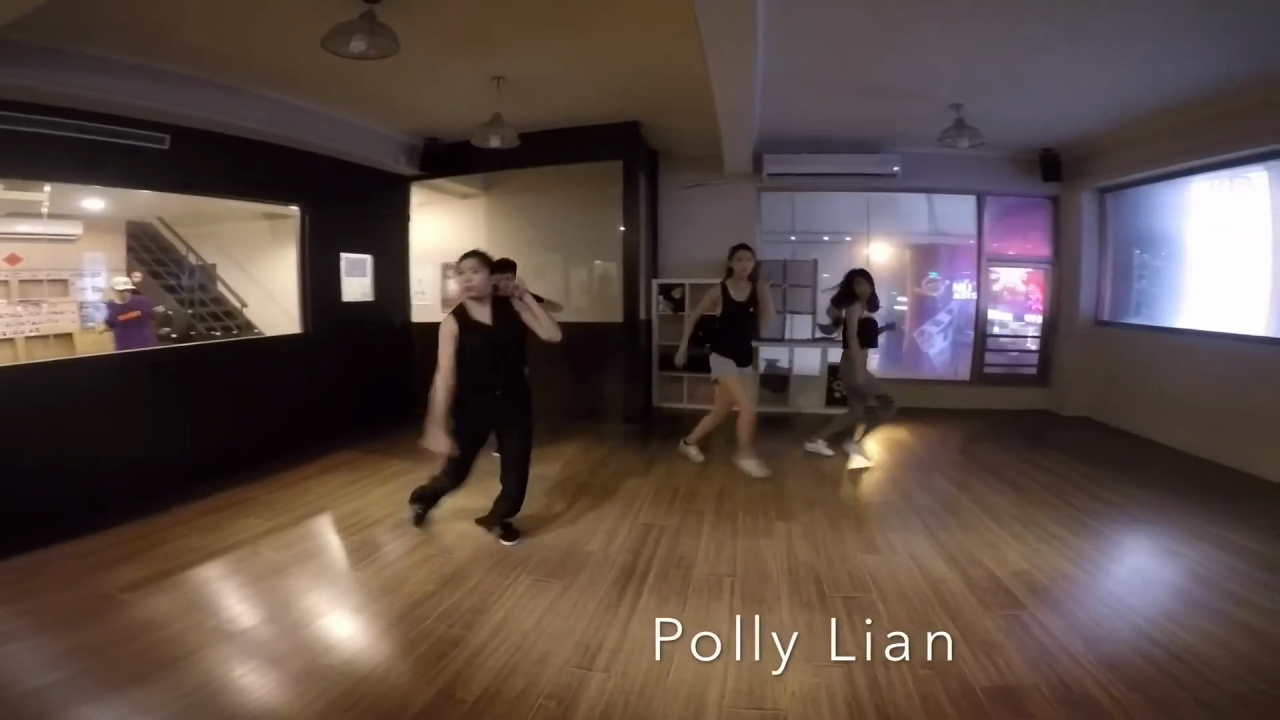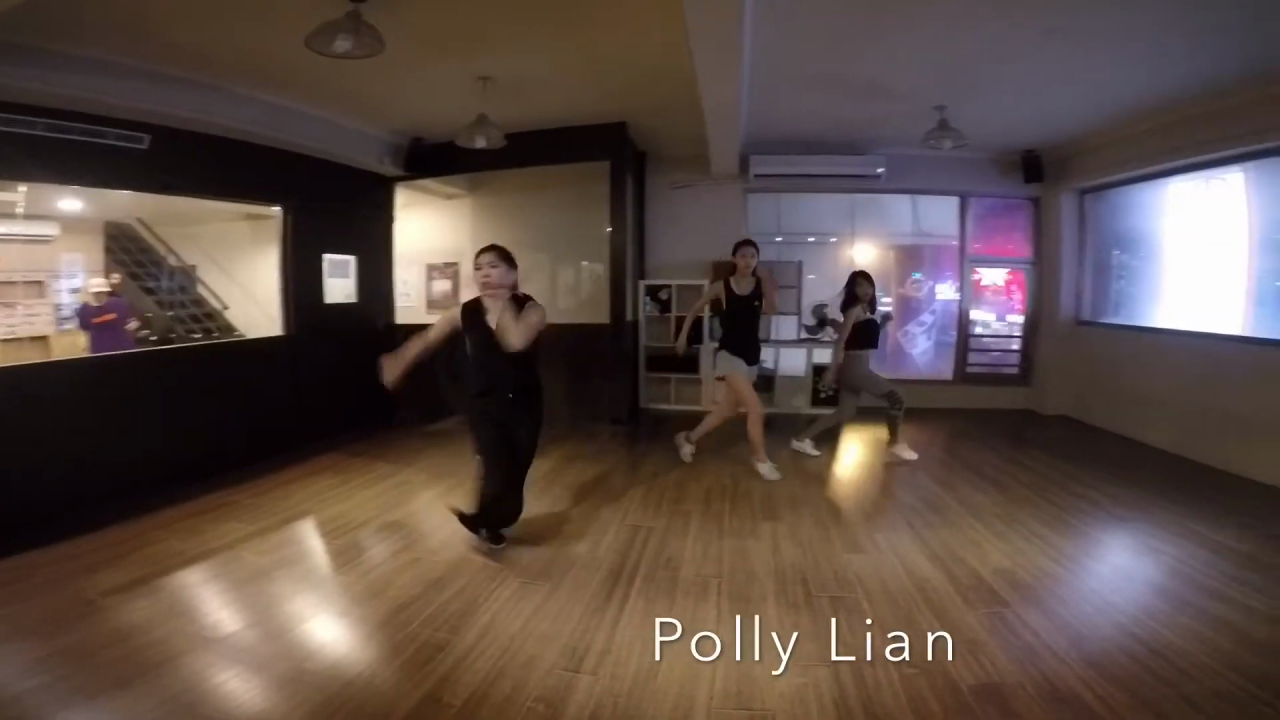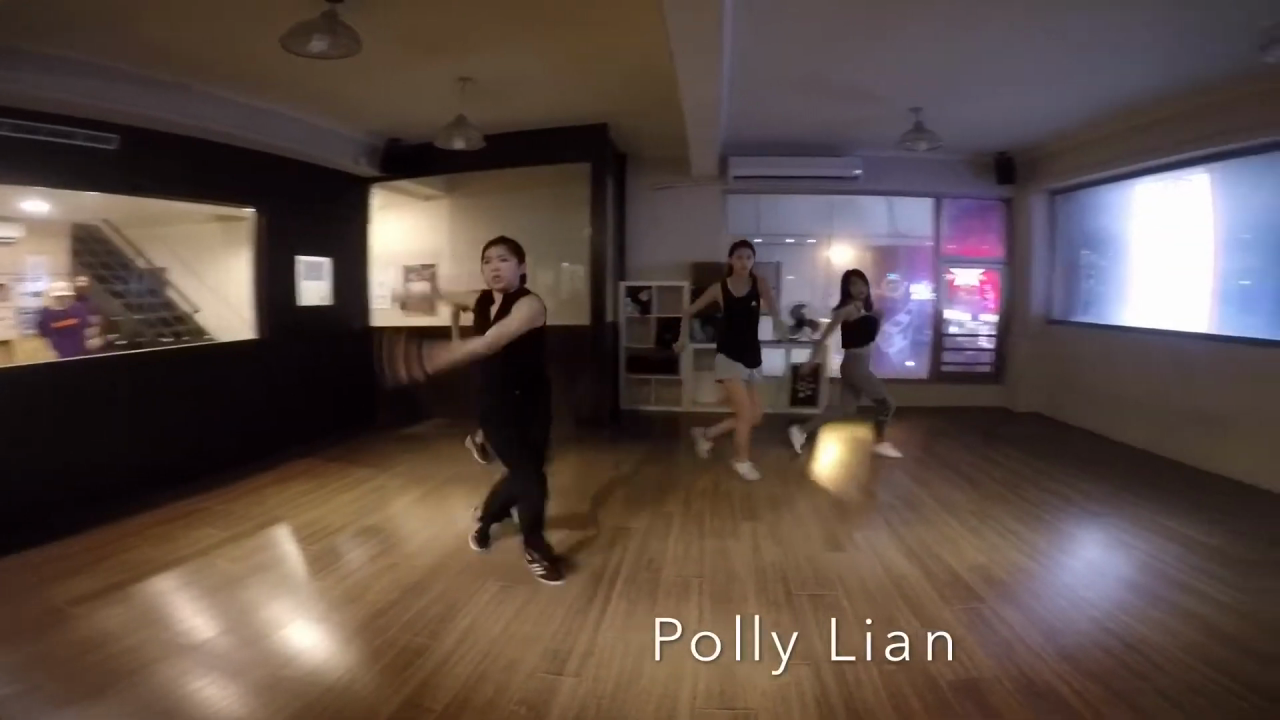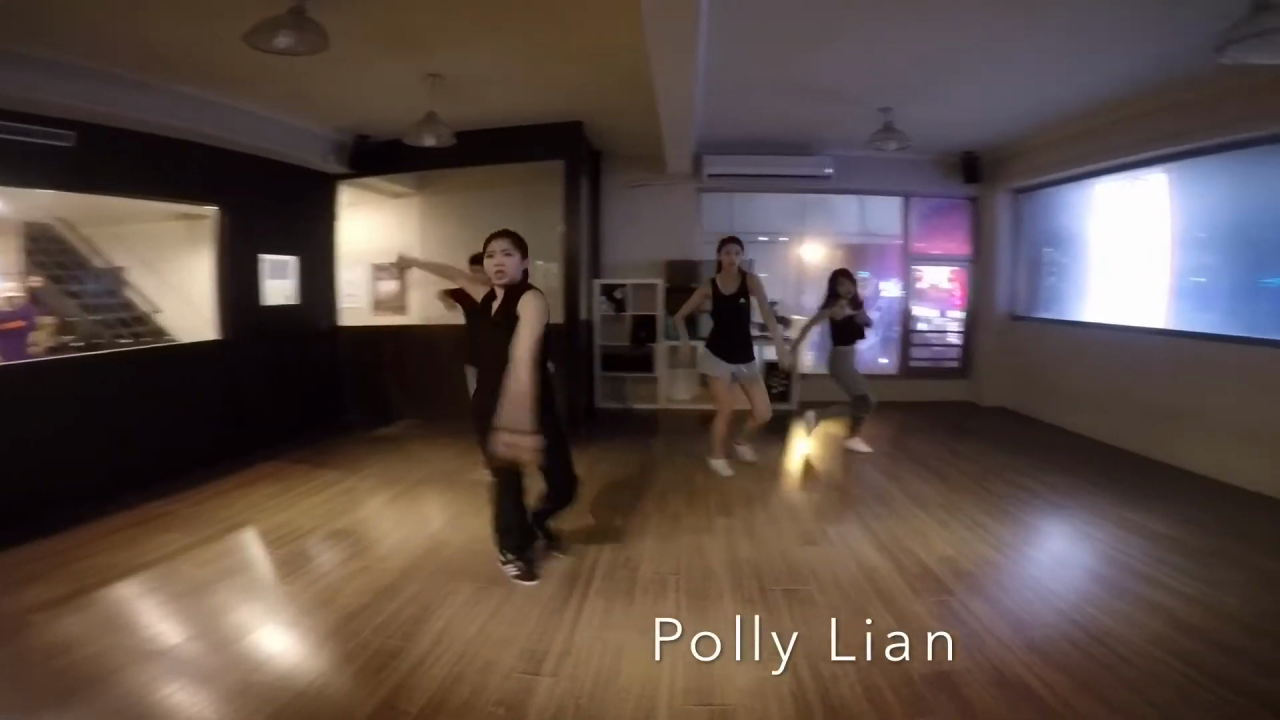
dt=0.1s
person 1, frame 1
left shoulder: (513, 306)
right shoulder: (453, 321)
left elbow: (554, 335)
right elbow: (444, 373)
left wrist: (523, 298)
right wrist: (437, 426)
left hip: (514, 402)
right hip: (474, 405)
left knee: (515, 476)
right knee: (455, 473)
left ankle: (501, 517)
right ankle: (424, 500)
person 1, frame 2
left shoulder: (531, 309)
right shoulder: (468, 310)
left elbow: (516, 342)
right elbow: (428, 339)
left wrist: (502, 300)
right wrist: (398, 362)
left hip: (524, 407)
right hip: (485, 406)
left knee: (513, 479)
right knee: (497, 480)
left ankle: (492, 523)
right ankle: (483, 519)
person 1, frame 3
left shoulder: (529, 305)
right shoulder: (483, 301)
left elbow: (491, 342)
right elbow: (455, 297)
left wrist: (446, 355)
left hip: (531, 403)
right hip: (496, 404)
left knee: (522, 477)
right knee: (528, 480)
left ankle: (486, 518)
right ankle: (537, 550)
person 1, frame 4
left shoulder: (532, 300)
right shoulder: (487, 296)
left elbow: (523, 360)
right elbow: (460, 276)
left wrist: (521, 424)
right wrist: (418, 263)
left hip: (533, 405)
right hip: (490, 405)
left knee: (563, 483)
right knee: (507, 481)
left ankle: (538, 522)
right ankle: (513, 551)
person 2, frame 1
left shoulder: (758, 288)
right shoulder: (719, 290)
left elbow: (767, 319)
right elbow: (692, 319)
left wrist: (764, 293)
right wrist: (682, 348)
left hip: (744, 359)
right hip: (722, 357)
left knee: (721, 411)
right knee: (747, 407)
left ankle: (689, 442)
right ankle: (745, 455)
person 2, frame 2
left shoulder: (762, 282)
right shoulder: (721, 286)
left elbow: (771, 309)
right elbow: (694, 310)
left wrist: (769, 287)
right wrist: (682, 336)
left hip: (751, 357)
right hip: (730, 355)
left knee: (728, 410)
right knee: (756, 408)
left ankle: (688, 438)
right ankle: (760, 459)
person 2, frame 3
left shoulder: (759, 284)
right shoulder: (719, 288)
left elbow: (773, 312)
right elbow: (689, 312)
left wrist: (780, 326)
right wrist: (680, 338)
left hip: (752, 359)
right hip: (728, 358)
left knee: (752, 418)
right knee: (748, 414)
left ankle: (705, 434)
right ankle: (741, 460)
person 2, frame 4
left shoulder: (750, 280)
right shoulder: (709, 287)
left elbow: (767, 314)
right elbow: (680, 316)
left wrist: (780, 347)
right wrist: (684, 339)
left hip: (745, 356)
right hip: (716, 355)
left knee: (764, 412)
right knee: (725, 410)
left ankle: (742, 440)
right ankle: (717, 456)
person 3, frame 1
left shoulder: (864, 308)
right shoulder: (854, 308)
right elbow: (852, 338)
left wrist: (884, 329)
right wrist: (859, 369)
left hip: (855, 366)
right hip: (852, 365)
left knee: (857, 413)
right knee: (886, 403)
left ankle: (816, 440)
right ankle: (855, 442)
person 3, frame 2
left shoulder: (866, 309)
right shoulder: (855, 310)
left elbow: (868, 334)
right elbow: (841, 338)
left wrist: (883, 321)
right wrist: (832, 369)
left hip: (857, 366)
right hip: (854, 366)
left knee: (844, 413)
right knee: (896, 401)
left ankle: (802, 440)
right ankle: (895, 444)
person 3, frame 3
left shoulder: (865, 305)
right shoulder: (849, 308)
left elbow: (872, 325)
right elbow: (827, 333)
left wrist: (877, 314)
right wrist: (813, 359)
left hip: (858, 363)
right hip: (855, 363)
left knee: (845, 408)
right knee: (886, 404)
left ankle: (801, 431)
right ankle: (881, 443)
person 3, frame 4
left shoulder: (854, 304)
right shoulder: (834, 306)
left elbow: (869, 323)
right elbow: (808, 326)
left wrist: (863, 317)
right wrist: (794, 351)
left hip: (845, 360)
right hip: (840, 360)
left knee: (859, 400)
right knee: (867, 401)
left ankle: (816, 416)
right ankle: (852, 438)
